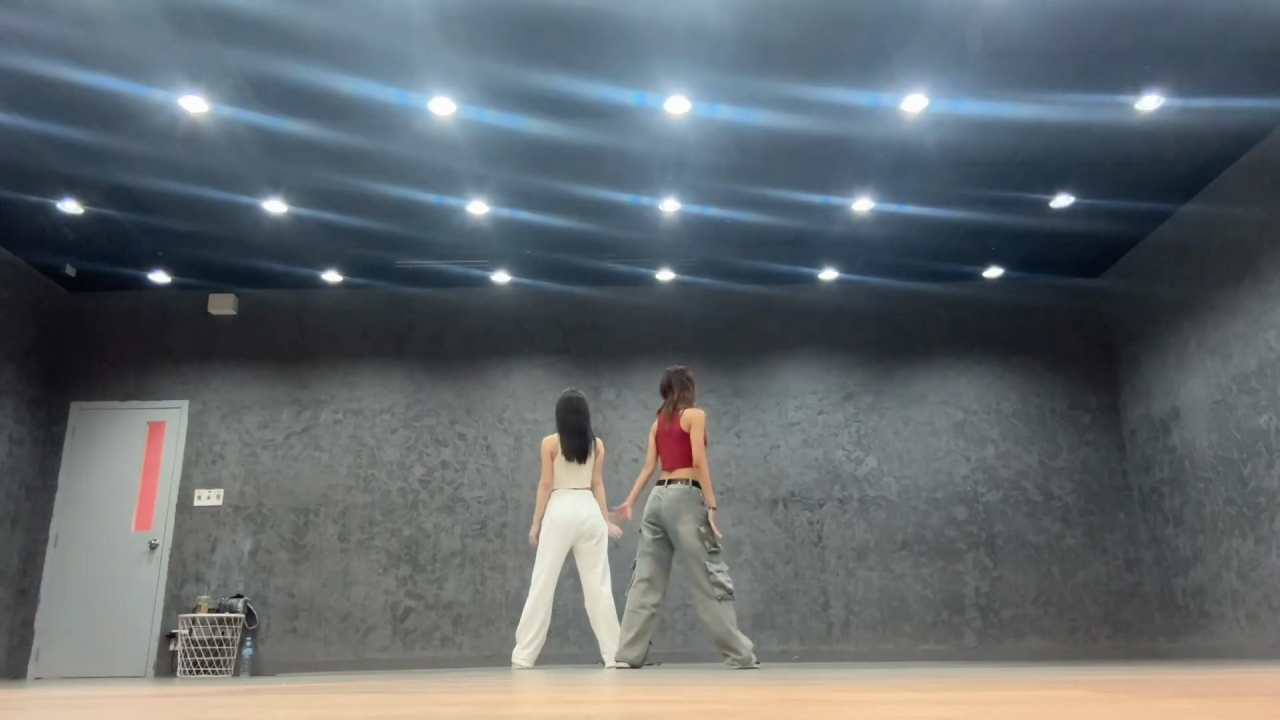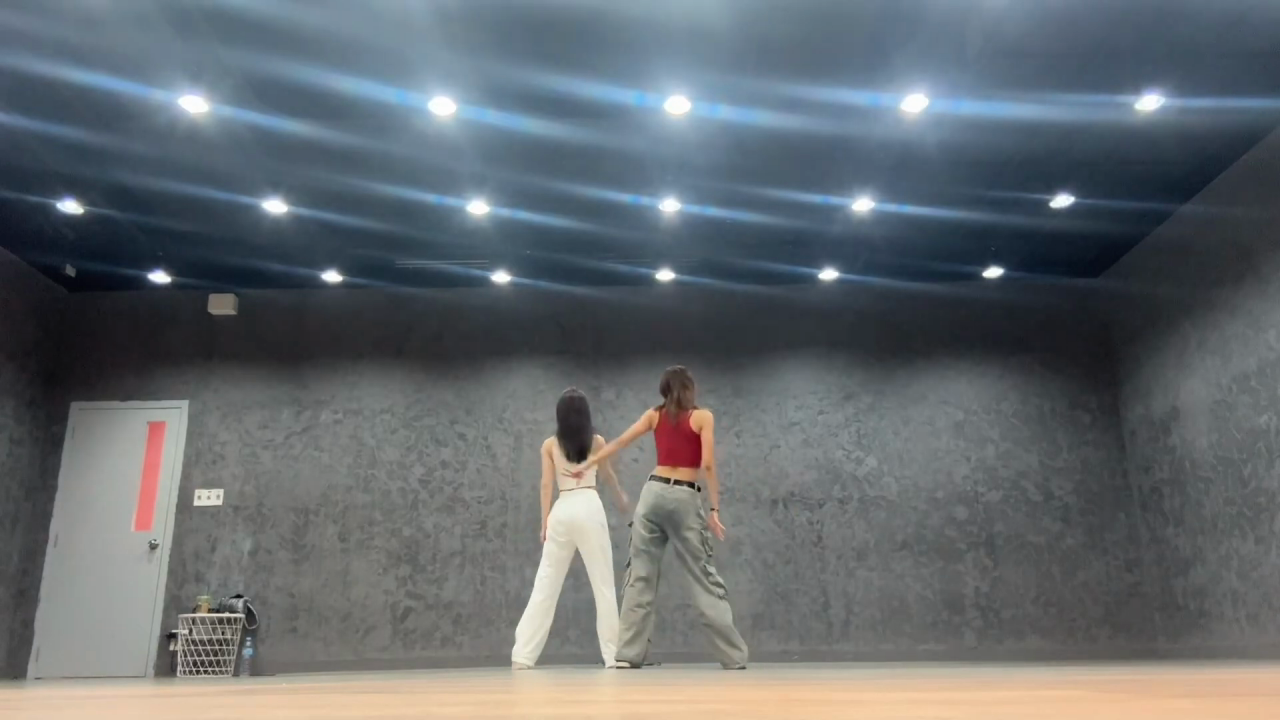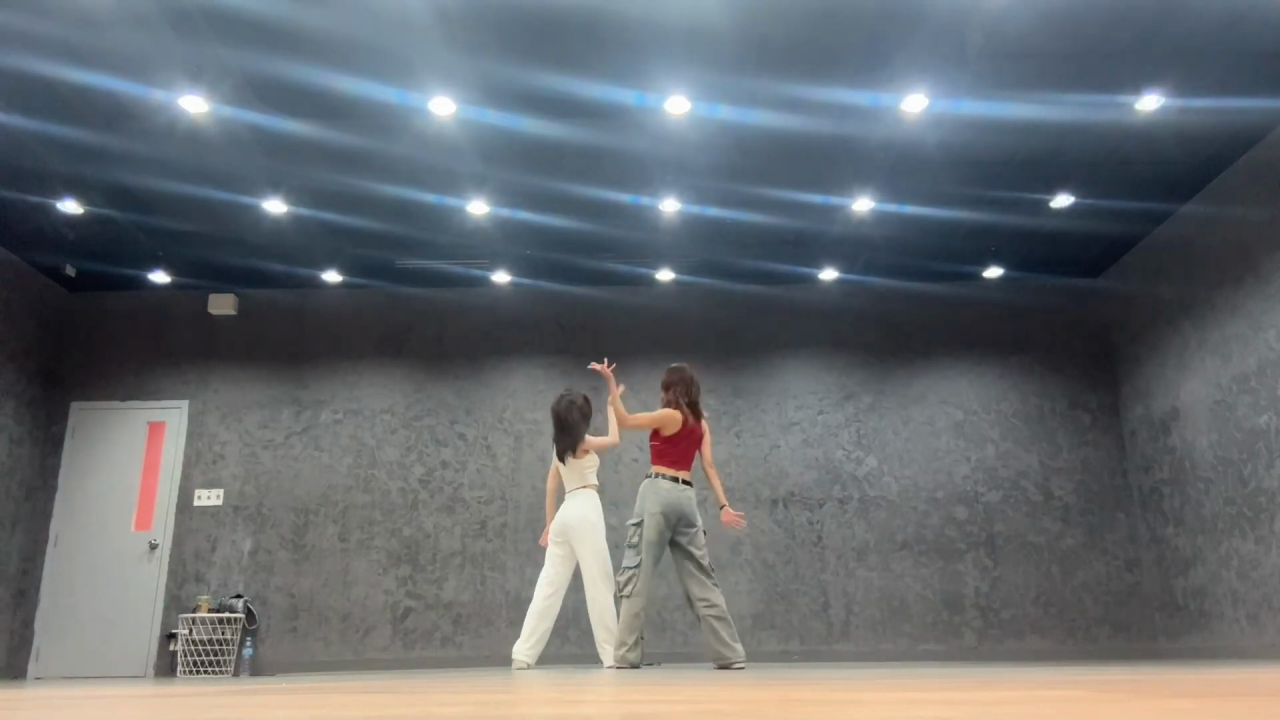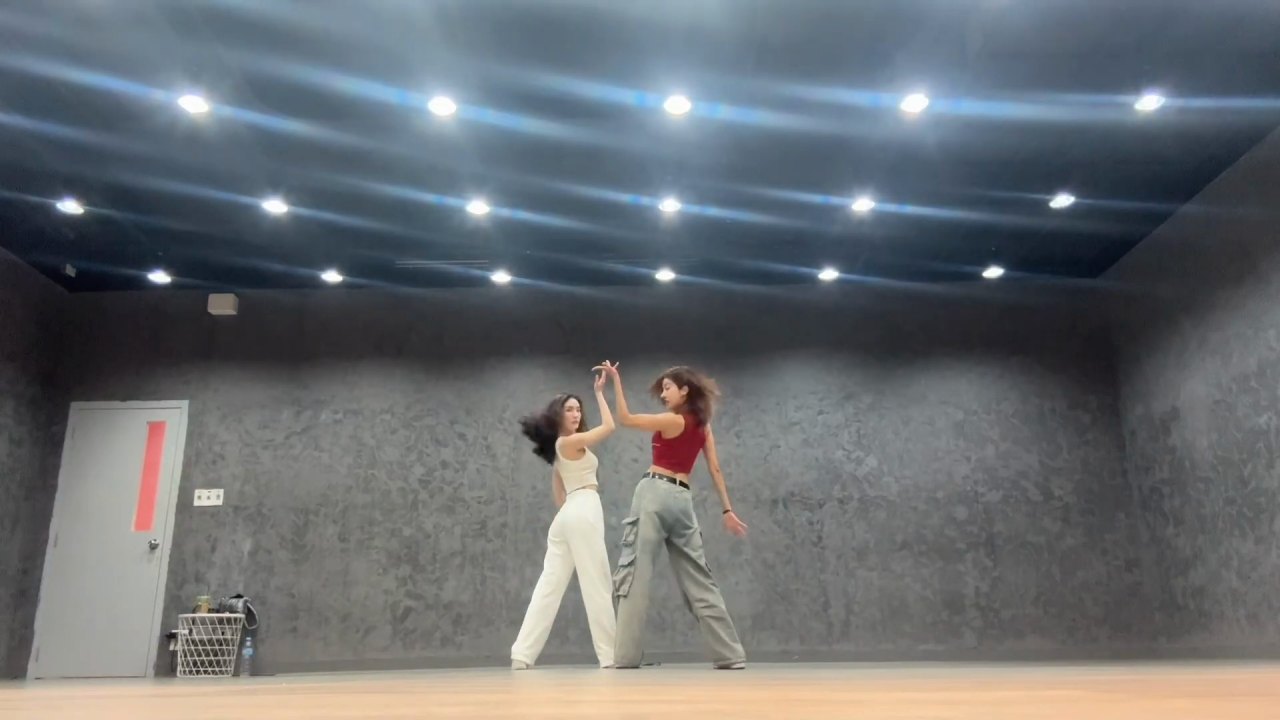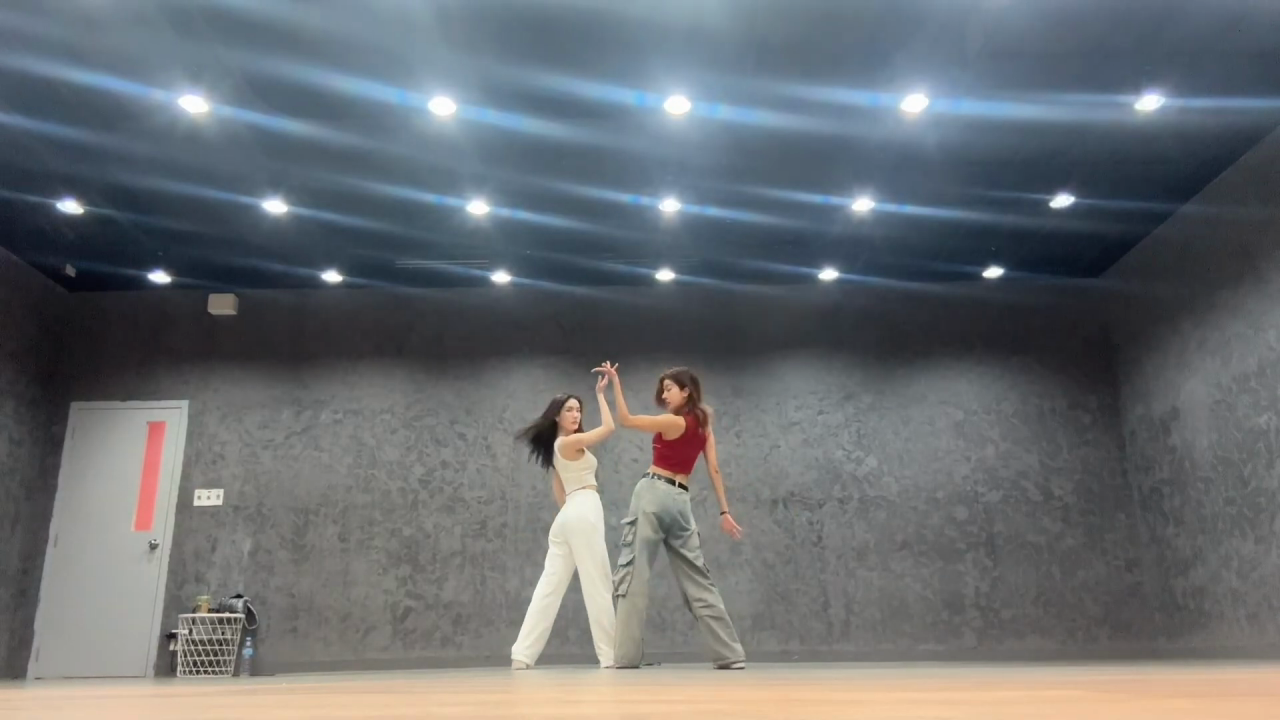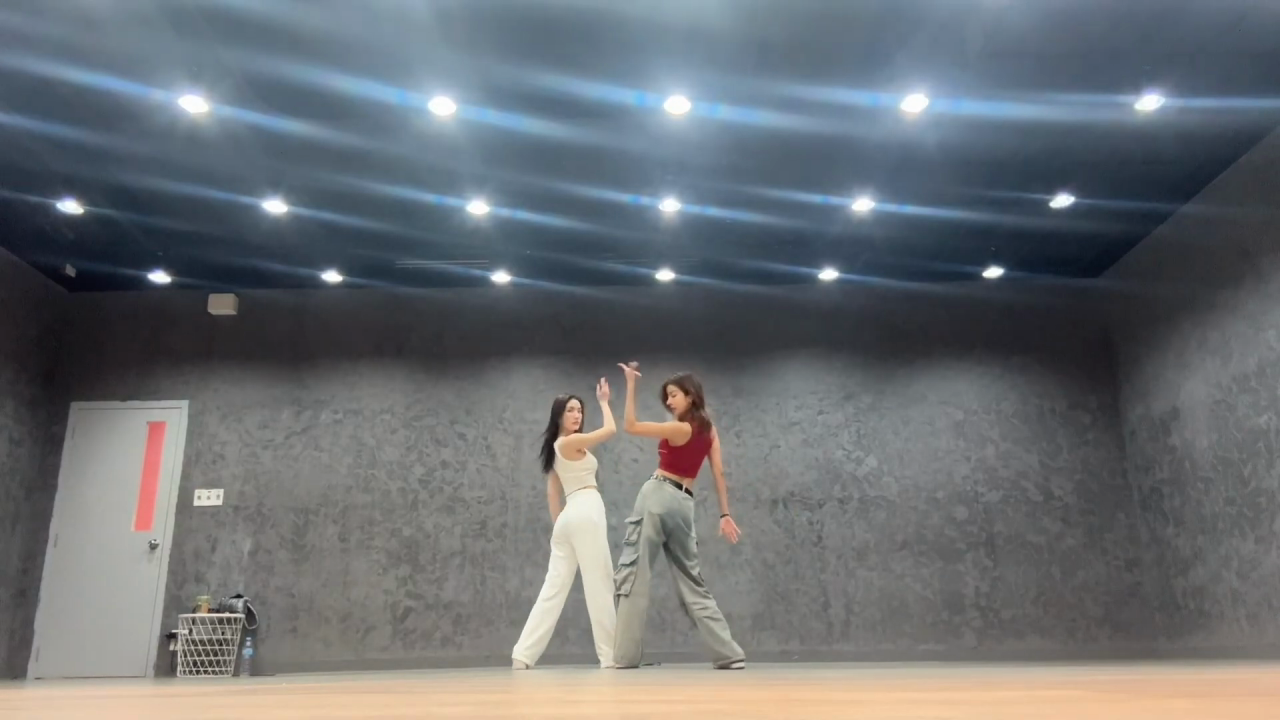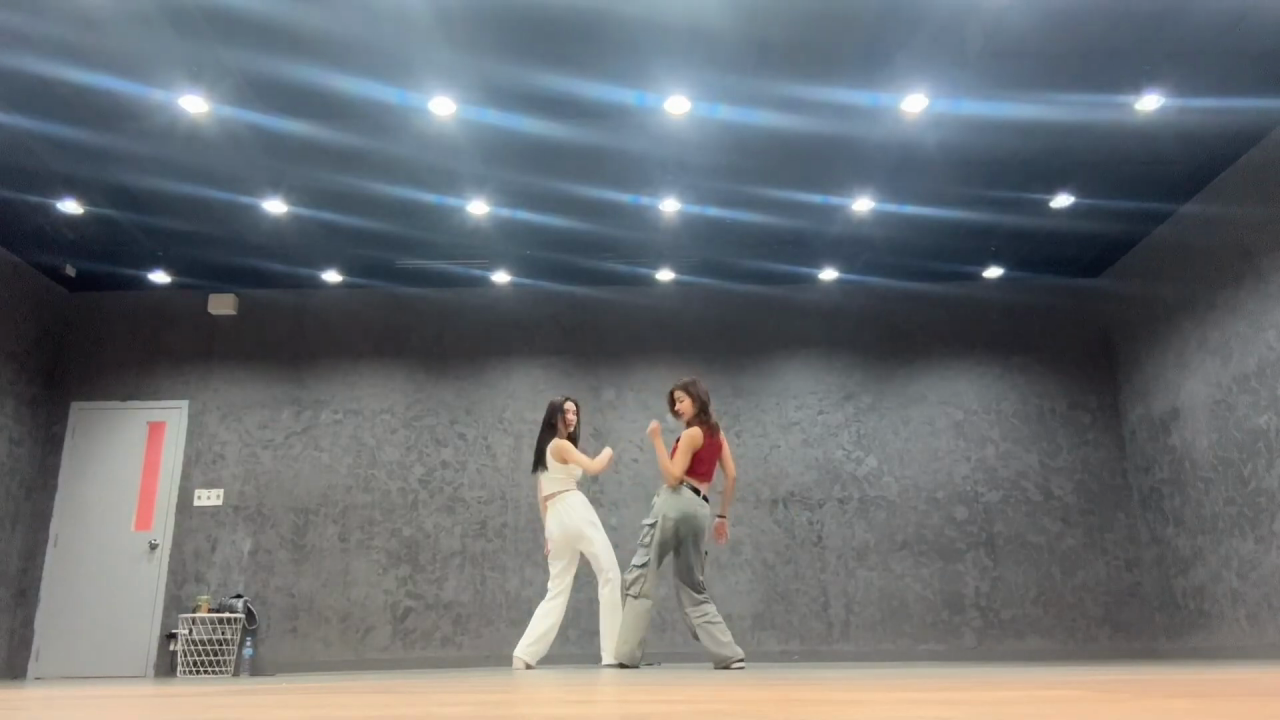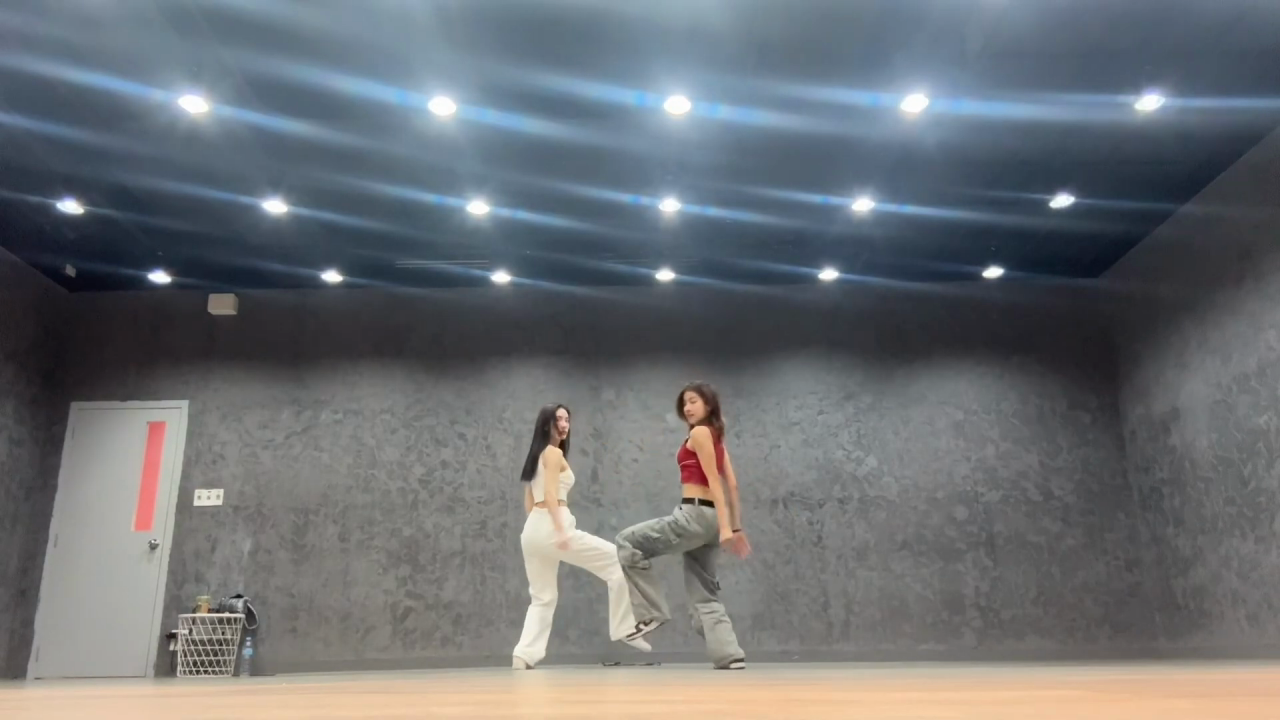
dt=0.2s
person 1, frame 1
left shoulder: (659, 421)
right shoulder: (695, 415)
left elbow: (649, 466)
right elbow: (699, 463)
left wrist: (629, 502)
right wrist: (711, 506)
left hip: (658, 499)
right hip: (685, 498)
left knee: (646, 581)
right knee: (709, 578)
left ankle: (628, 654)
right ankle: (740, 655)
person 1, frame 2
left shoulder: (655, 415)
right shoulder: (703, 417)
left elbow: (619, 443)
right elbow: (709, 465)
left wrist: (587, 465)
right wrist: (714, 510)
left hip: (654, 494)
right hip: (686, 498)
left knee: (641, 576)
right knee: (704, 578)
left ankle: (628, 654)
right ankle: (734, 654)
person 1, frame 3
left shoulder: (669, 416)
right shoulder: (700, 422)
left elbow: (624, 421)
right elbow: (709, 466)
left wrist: (611, 382)
right wrist: (724, 506)
left hip: (658, 493)
right hip: (686, 498)
left knee: (637, 572)
right knee: (701, 578)
left ankle: (626, 655)
right ankle: (730, 654)
person 1, frame 4
left shoulder: (673, 421)
right shoulder: (702, 424)
left elbow: (626, 419)
right elbow: (715, 469)
left wrist: (616, 380)
right wrist: (727, 510)
left hip: (654, 493)
right hip: (682, 499)
left knee: (635, 573)
right knee: (698, 578)
left ankle: (626, 655)
right ankle: (730, 654)
person 1, frame 5
left shoulder: (674, 423)
right shoulder: (704, 423)
left elbow: (625, 420)
right elbow: (714, 470)
left wrist: (615, 382)
right wrist: (724, 511)
left hip: (652, 494)
right hip: (679, 501)
left knee: (633, 573)
right knee: (697, 579)
left ankle: (626, 655)
right ankle: (730, 654)
person 1, frame 6
left shoulder: (680, 429)
right shoulder: (708, 428)
left elbow: (630, 425)
right elbow: (719, 472)
left wrist: (631, 385)
right wrist: (725, 514)
left hip: (656, 497)
right hip: (682, 504)
left knee: (633, 575)
right knee: (691, 581)
left ankle: (625, 655)
right ankle: (729, 653)
person 1, frame 7
left shoulder: (693, 433)
right shoulder: (715, 431)
left elbow: (672, 476)
right elbow: (731, 475)
left wrist: (657, 439)
right wrist: (723, 516)
left hip: (677, 504)
right hip: (700, 510)
left knee: (640, 577)
right knee: (693, 589)
left ankle: (628, 651)
right ankle: (728, 654)
person 1, frame 8
left shoulder: (700, 433)
right shoulder: (715, 436)
left elbow: (713, 481)
right elbow: (731, 483)
left wrist: (723, 525)
right wrist: (736, 528)
left hip: (695, 515)
right hip: (708, 518)
left knee: (629, 542)
right knee: (704, 593)
left ankle: (652, 613)
right ankle: (728, 653)
person 2, frame 1
left shoulder: (550, 443)
right shoulder: (596, 443)
left elbow: (545, 485)
right elbow: (597, 485)
left wrist: (536, 523)
right wrist: (608, 520)
left hip: (559, 511)
right hip: (588, 511)
left knee: (542, 584)
right knee: (598, 585)
left ankle: (524, 655)
right ankle: (613, 654)
person 2, frame 2
left shoulder: (550, 444)
right shoulder: (595, 441)
left elbow: (546, 484)
right elbow: (608, 474)
left wrist: (545, 521)
right wrist: (621, 496)
left hip: (562, 511)
right hip: (589, 509)
left knee: (546, 585)
right knee: (604, 583)
left ankle: (523, 655)
right ankle: (614, 653)
person 2, frame 3
left shoulder: (561, 446)
right shoulder: (581, 441)
left elbow: (551, 488)
right elbow: (614, 439)
left wrist: (548, 524)
right wrist: (612, 406)
left hip: (565, 514)
right hip: (585, 511)
left knee: (550, 586)
right knee: (599, 584)
left ankle: (523, 654)
right ankle: (611, 655)
person 2, frame 4
left shoulder: (557, 446)
right shoulder: (571, 441)
right elbow: (609, 427)
right wrist: (599, 393)
left hip: (566, 516)
right hip: (584, 512)
left knee: (549, 586)
right knee: (596, 584)
left ankle: (522, 653)
right ankle: (609, 654)
person 2, frame 5
left shoulder: (554, 448)
right shoulder: (570, 442)
right elbow: (609, 427)
right wrist: (600, 394)
left hip: (567, 516)
right hip: (584, 512)
left knee: (550, 586)
right knee: (597, 585)
left ankle: (523, 653)
right ankle: (610, 655)
person 2, frame 6
left shoulder: (555, 448)
right shoulder: (570, 440)
right elbow: (610, 429)
left wrist: (556, 525)
right wrist: (603, 401)
left hip: (567, 516)
right hip: (587, 512)
left knee: (554, 588)
right knee: (599, 584)
left ankle: (523, 654)
right ankle: (610, 655)
person 2, frame 7
left shoulder: (545, 449)
right shoulder: (560, 444)
right elbow: (595, 467)
left wrist: (550, 534)
right wrist: (607, 453)
left hip: (554, 521)
right hip: (575, 513)
left knee: (557, 592)
right knee: (611, 579)
left ankle: (525, 653)
right ankle: (613, 653)
person 2, frame 8
left shoulder: (537, 455)
right shoulder: (554, 452)
right elbow: (550, 493)
right wrist: (561, 531)
left hip: (532, 531)
right hip: (553, 528)
left knee: (543, 599)
right knee: (615, 561)
left ankle: (525, 654)
right ankle: (625, 629)
